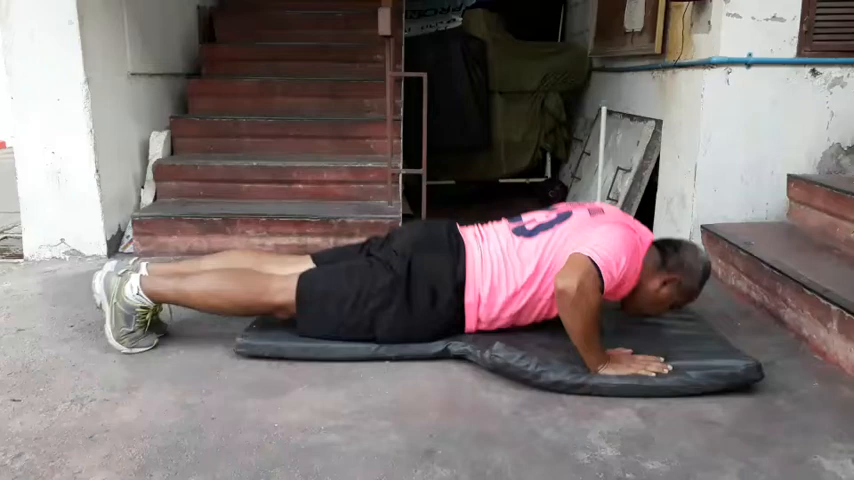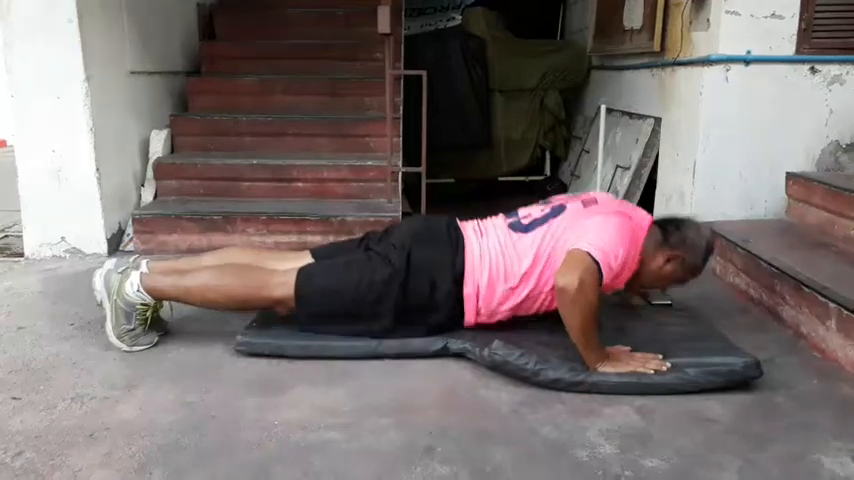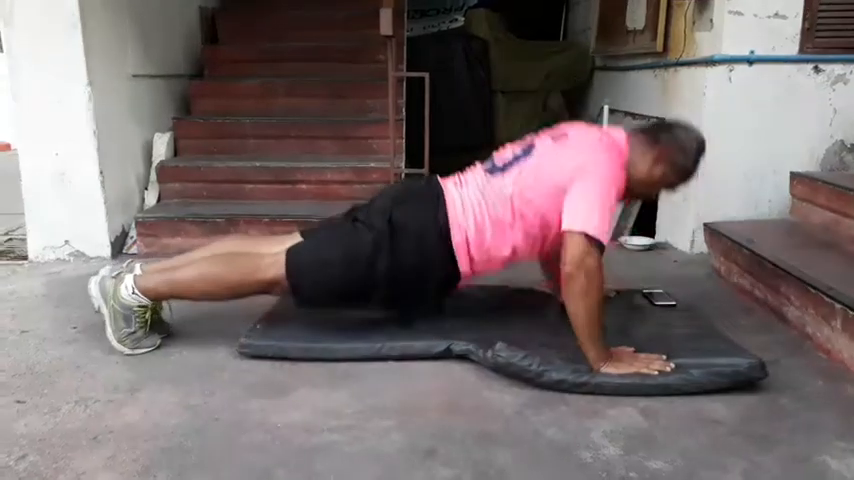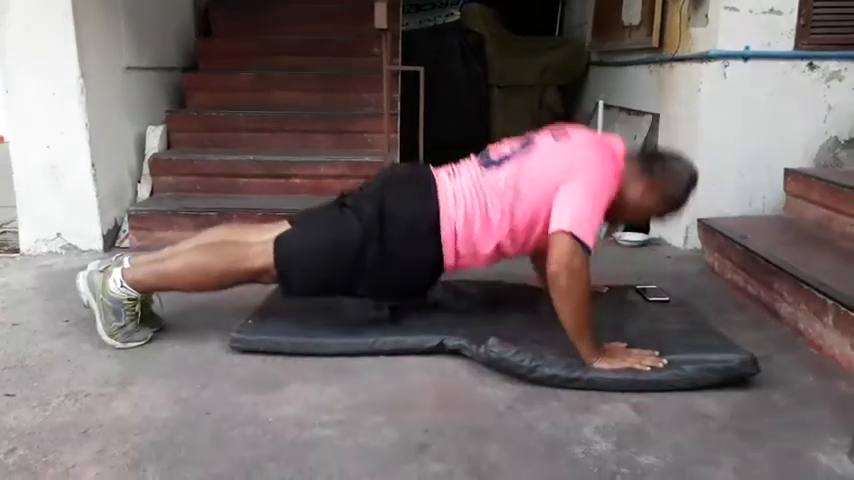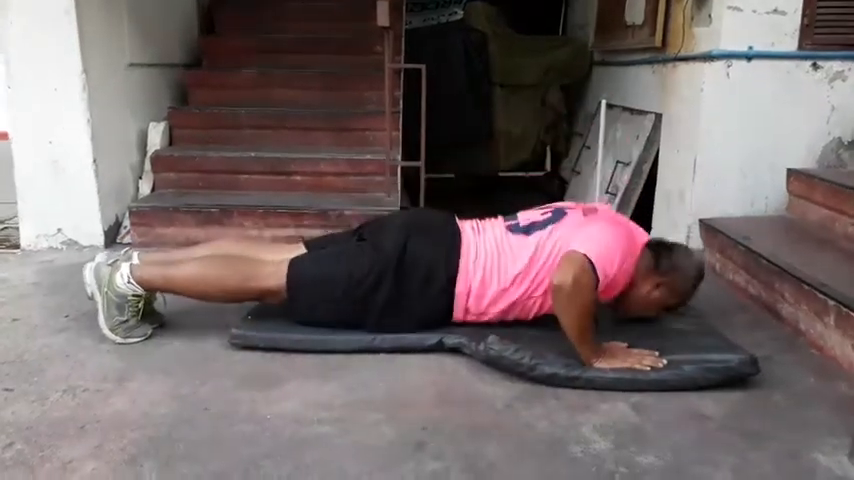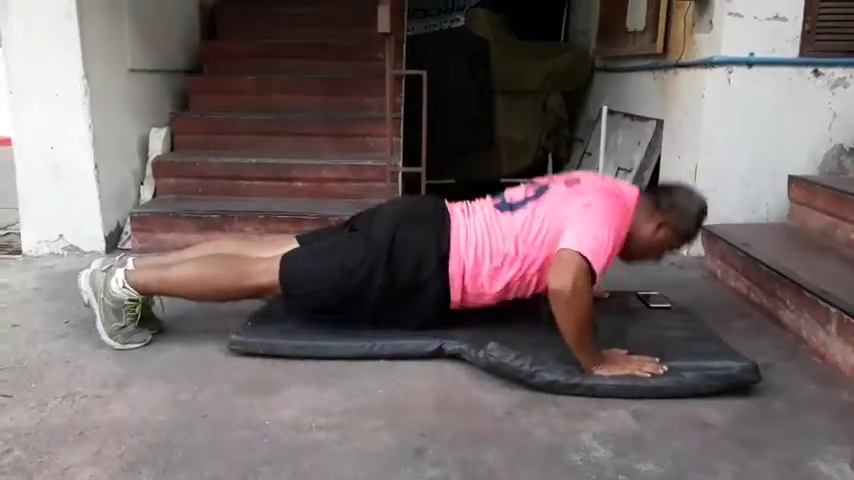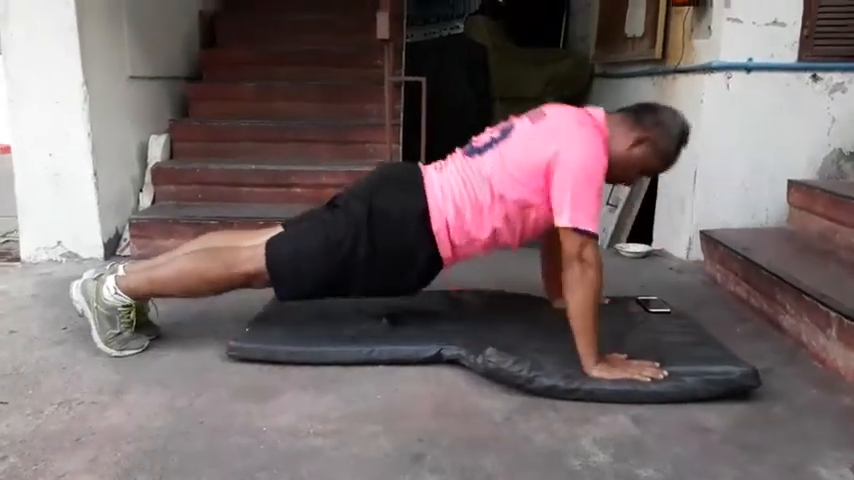
dt=0.3s
person 1, frame 1
left shoulder: (606, 222)
right shoulder: (624, 244)
right elbow: (573, 284)
right wrist: (600, 360)
left hip: (439, 249)
right hip: (435, 290)
left knee: (291, 269)
right knee: (285, 296)
left ankle: (144, 272)
right ankle: (140, 286)
person 1, frame 2
left shoulder: (606, 211)
right shoulder: (622, 232)
right elbow: (571, 283)
left wrist: (580, 306)
right wrist: (598, 358)
left hip: (438, 242)
right hip: (436, 284)
left knee: (287, 266)
right knee: (283, 291)
left ankle: (145, 269)
right ankle: (141, 284)
person 1, frame 3
left shoulder: (585, 139)
right shoulder: (605, 163)
left elbow: (552, 227)
right elbow: (581, 266)
left wrist: (562, 295)
right wrist: (600, 358)
left hip: (425, 208)
right hip: (423, 241)
left knee: (281, 251)
right knee: (277, 273)
left ankle: (138, 274)
right ankle: (136, 287)
person 1, frame 4
left shoulder: (580, 146)
right shoulder: (597, 169)
left elbow: (538, 218)
right elbow: (567, 262)
left wrist: (554, 290)
right wrist: (593, 353)
left hip: (416, 194)
right hip: (413, 229)
left knee: (266, 241)
right knee: (264, 260)
left ankle: (127, 267)
right ankle: (123, 282)
person 1, frame 5
left shoulder: (602, 223)
right shoulder: (619, 245)
right elbow: (569, 279)
left wrist: (580, 298)
right wrist: (595, 353)
left hip: (430, 237)
right hip: (428, 275)
left knee: (281, 257)
right knee: (275, 280)
left ankle: (136, 263)
right ankle: (130, 277)
person 1, frame 6
left shoulder: (593, 191)
right shoulder: (610, 212)
right elbow: (564, 283)
left wrist: (579, 296)
right wrist: (594, 360)
left hip: (425, 224)
right hip: (423, 264)
left knee: (273, 253)
right knee: (267, 278)
left ankle: (131, 266)
right ankle: (127, 282)
person 1, frame 7
left shoulder: (570, 125)
right shoulder: (587, 145)
left elbow: (544, 220)
right elbow: (579, 255)
left wrist: (558, 296)
right wrist: (595, 362)
left hip: (406, 197)
right hip: (405, 226)
left knee: (264, 243)
right knee: (256, 265)
left ankle: (120, 275)
right ankle: (118, 287)
